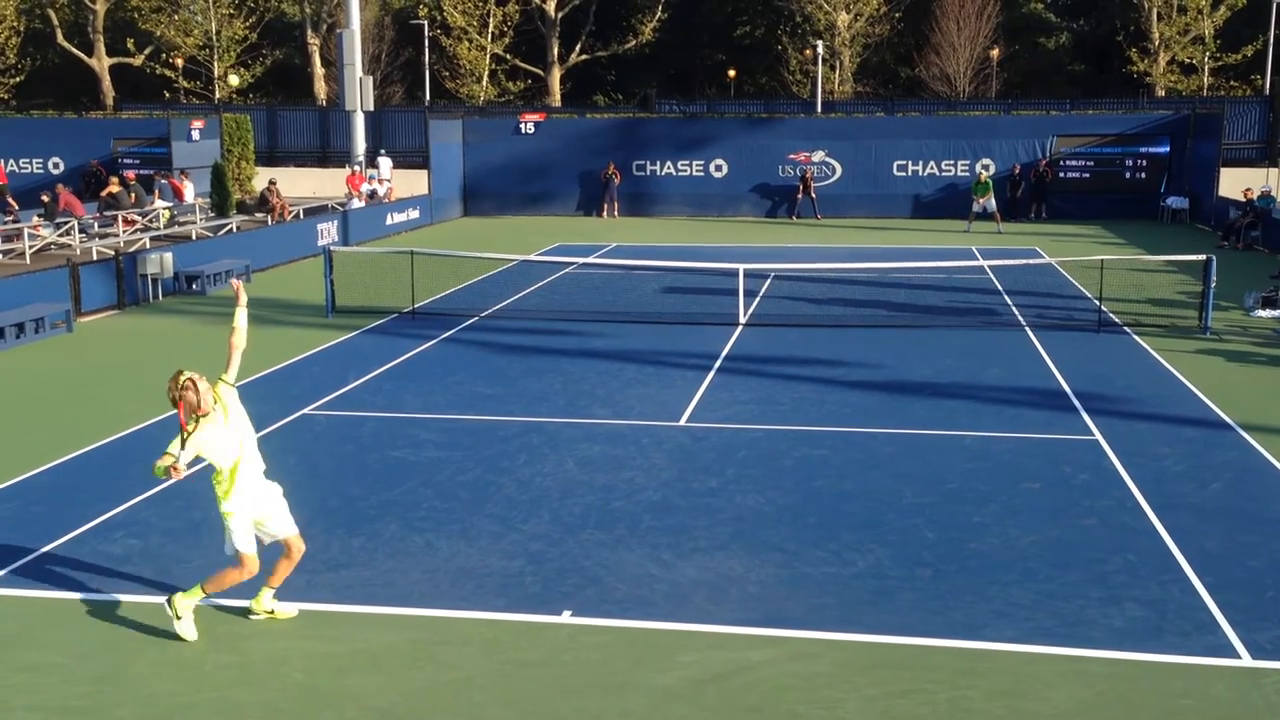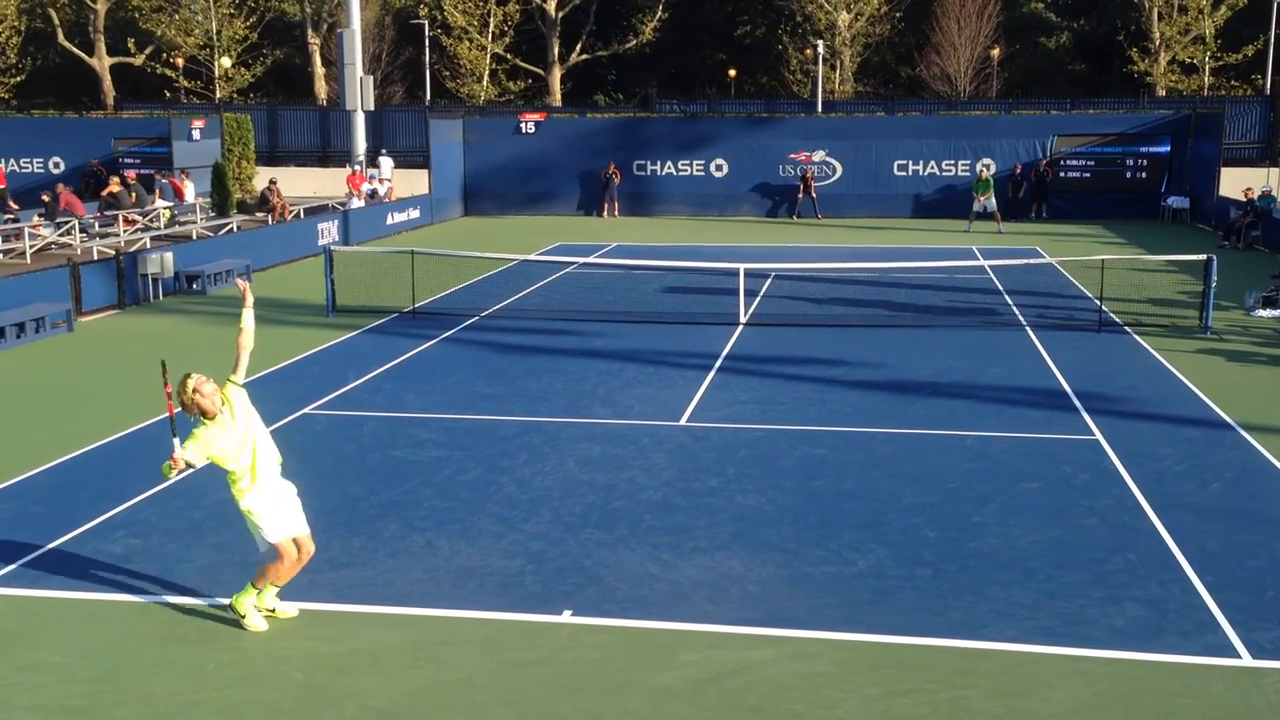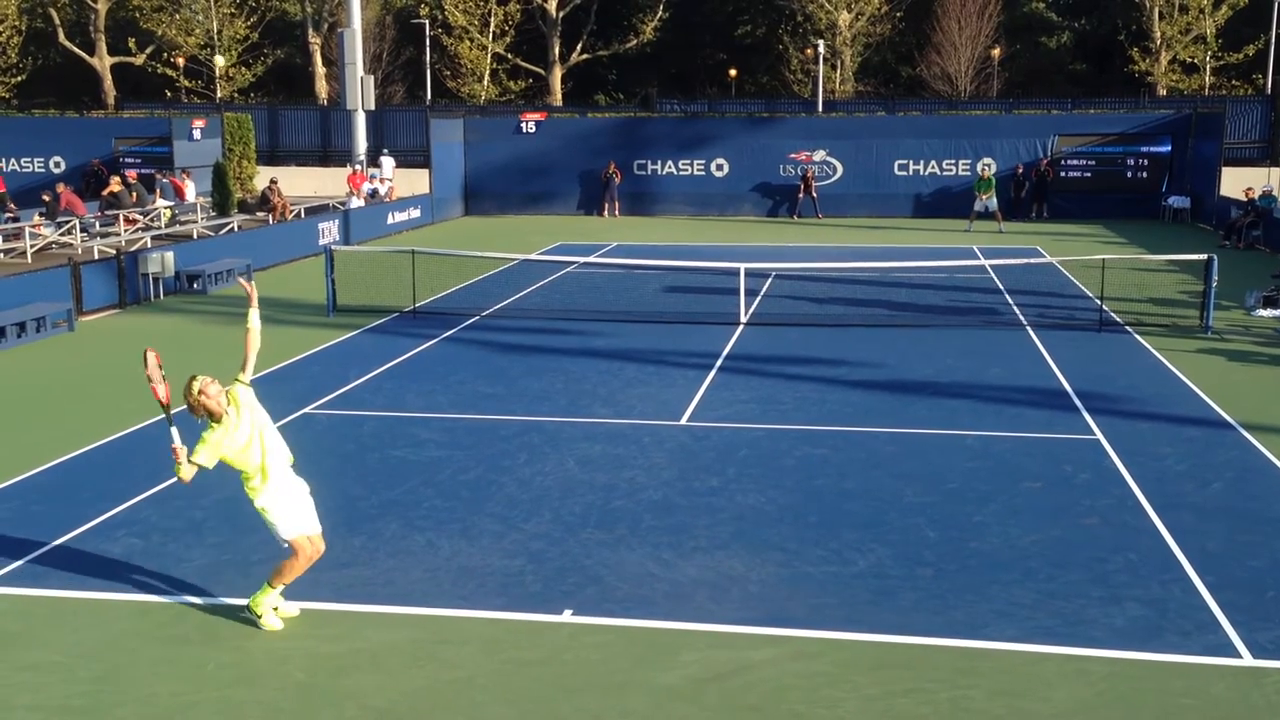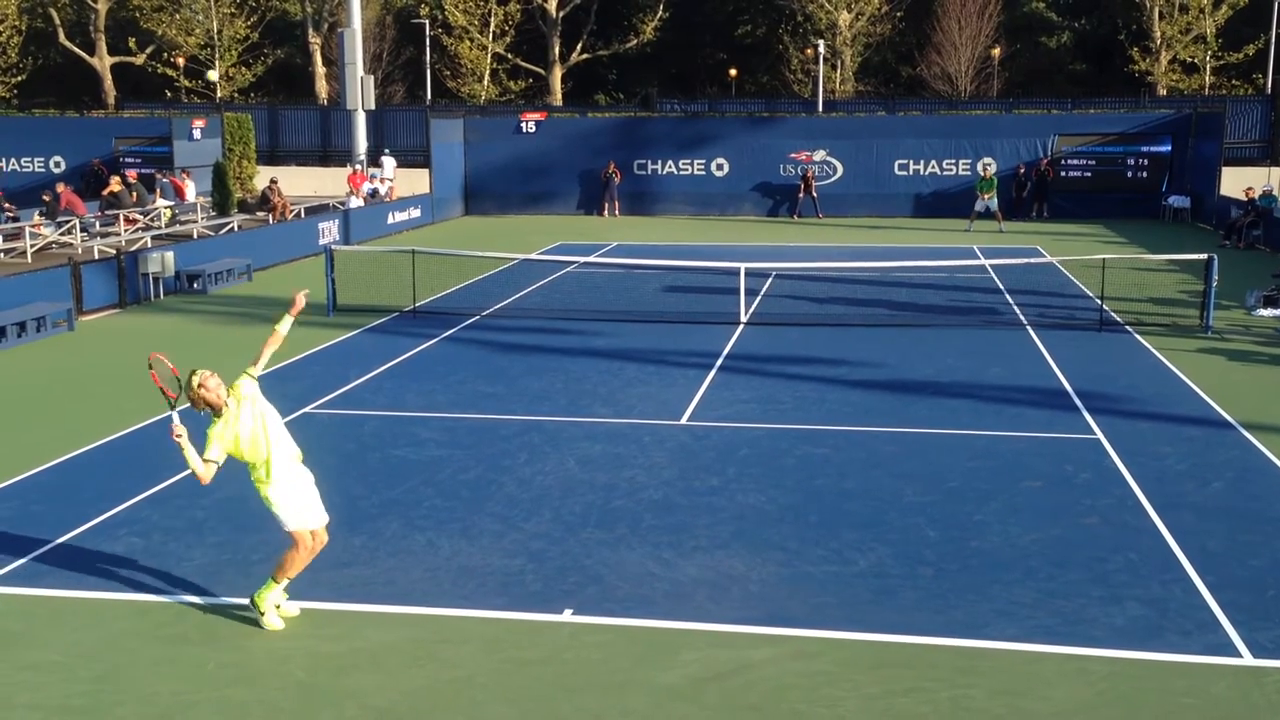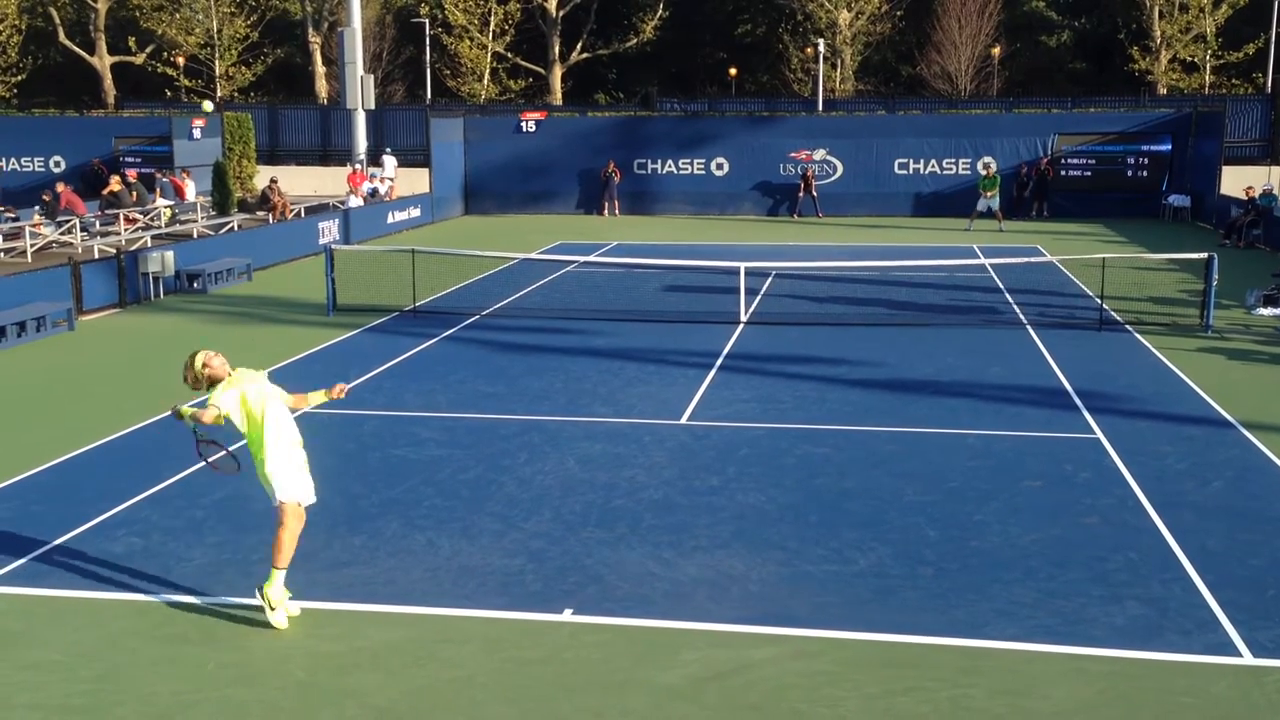
dt=0.1s
person 1, frame 1
left shoulder: (224, 392)
right shoulder: (193, 433)
left elbow: (237, 345)
right elbow: (161, 465)
left wrist: (241, 304)
right wrist: (170, 468)
left hip: (262, 487)
right hip: (237, 499)
left knee: (296, 549)
right knee: (247, 567)
left ankle: (263, 601)
right ankle: (184, 602)
person 1, frame 2
left shoulder: (232, 394)
right shoulder: (202, 437)
left elbow: (244, 346)
right elbow: (172, 470)
left wrist: (247, 304)
right wrist: (172, 465)
left hip: (278, 485)
right hip: (254, 495)
left knee: (306, 550)
right knee: (287, 557)
left ankle: (265, 598)
right ankle: (244, 601)
person 1, frame 3
left shoulder: (240, 394)
right shoulder: (212, 439)
left elbow: (252, 347)
right elbow: (185, 475)
left wrist: (253, 304)
right wrist: (181, 460)
left hip: (291, 483)
right hip: (268, 494)
left knee: (316, 548)
right knee: (302, 552)
left ankle: (271, 596)
right ankle: (261, 602)
person 1, frame 4
left shoulder: (243, 388)
right shoulder: (219, 435)
left elbow: (269, 346)
right elbow: (205, 477)
left wrist: (292, 314)
right wrist: (184, 446)
left hip: (298, 475)
right hip: (276, 486)
left knee: (319, 540)
right knee: (303, 544)
left ankle: (273, 593)
right ankle: (264, 600)
person 1, frame 5
left shoulder: (249, 377)
right shoulder: (221, 393)
left elbow: (294, 401)
right elbow: (210, 416)
left wrist: (326, 394)
right wrist: (185, 412)
left hip: (291, 449)
right hip: (272, 454)
left knee: (298, 516)
right knee: (290, 514)
left ankle: (275, 590)
right ankle: (272, 590)
